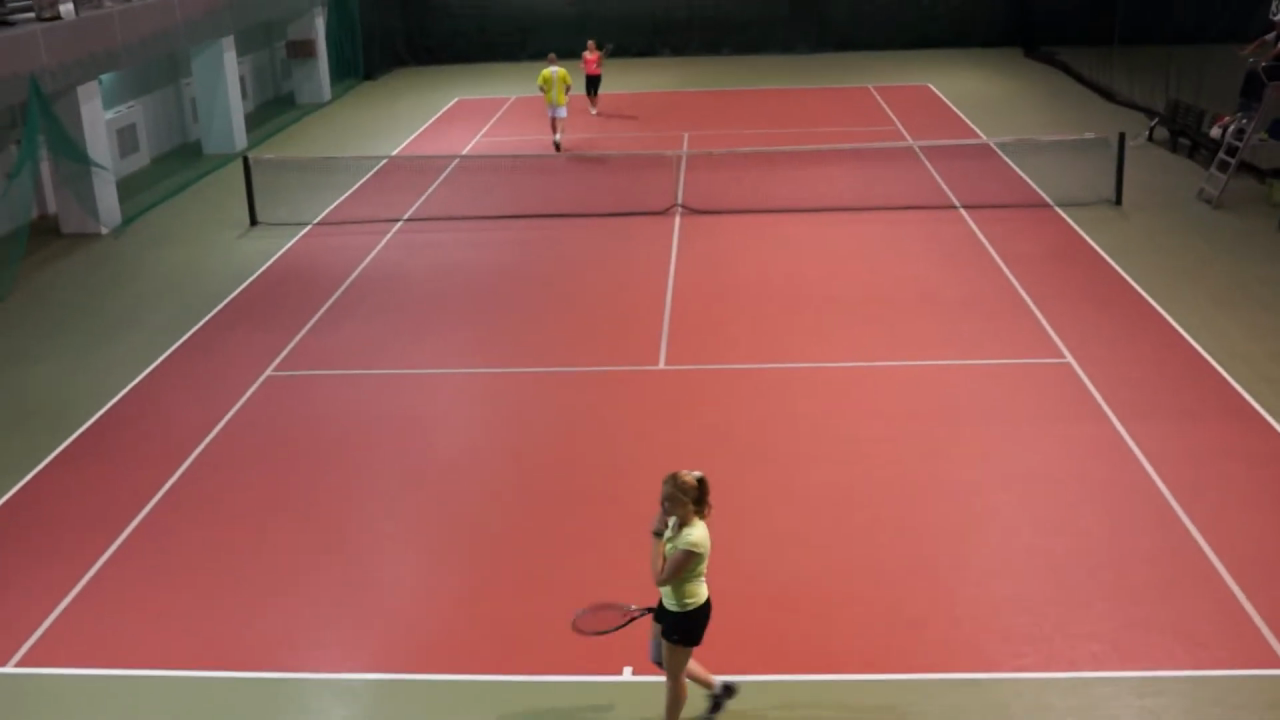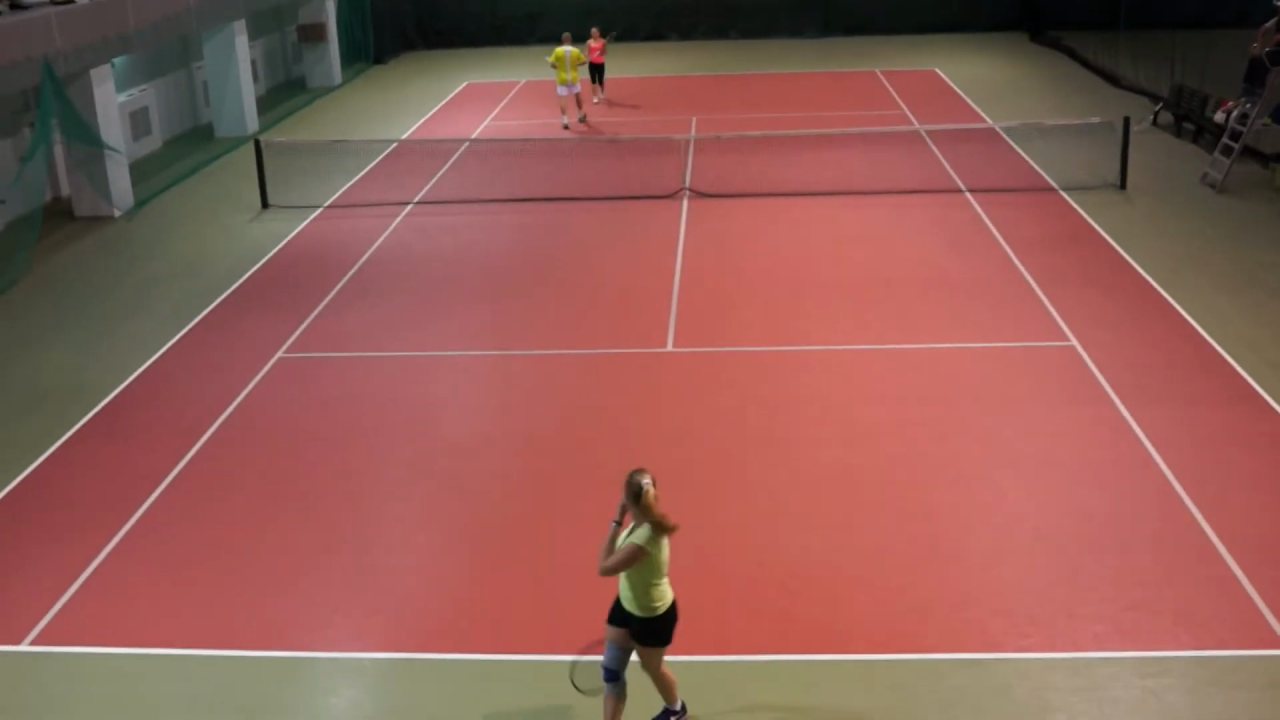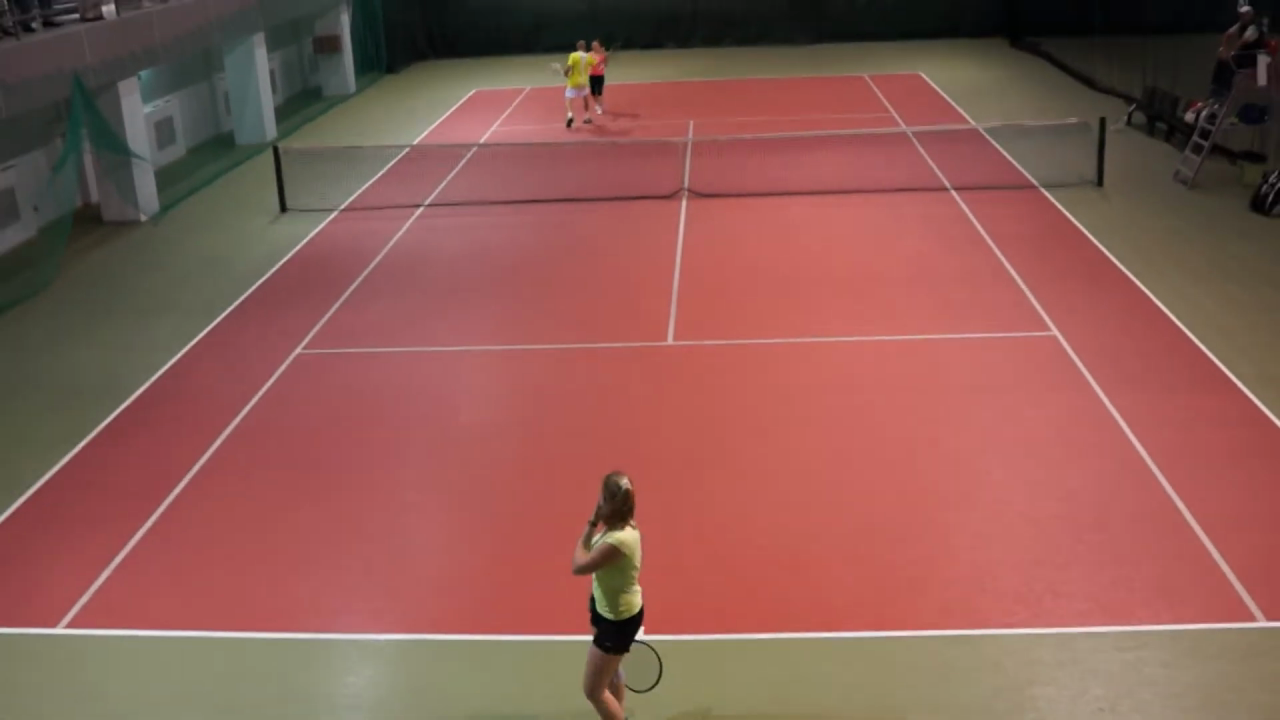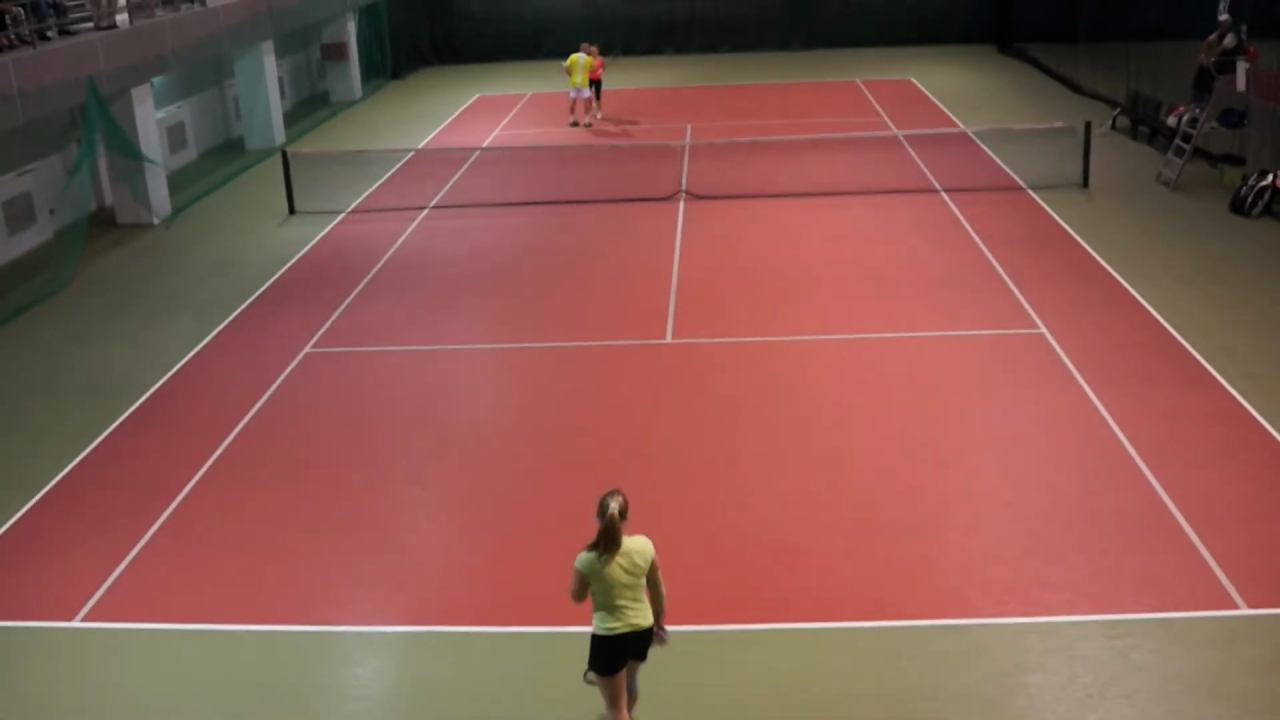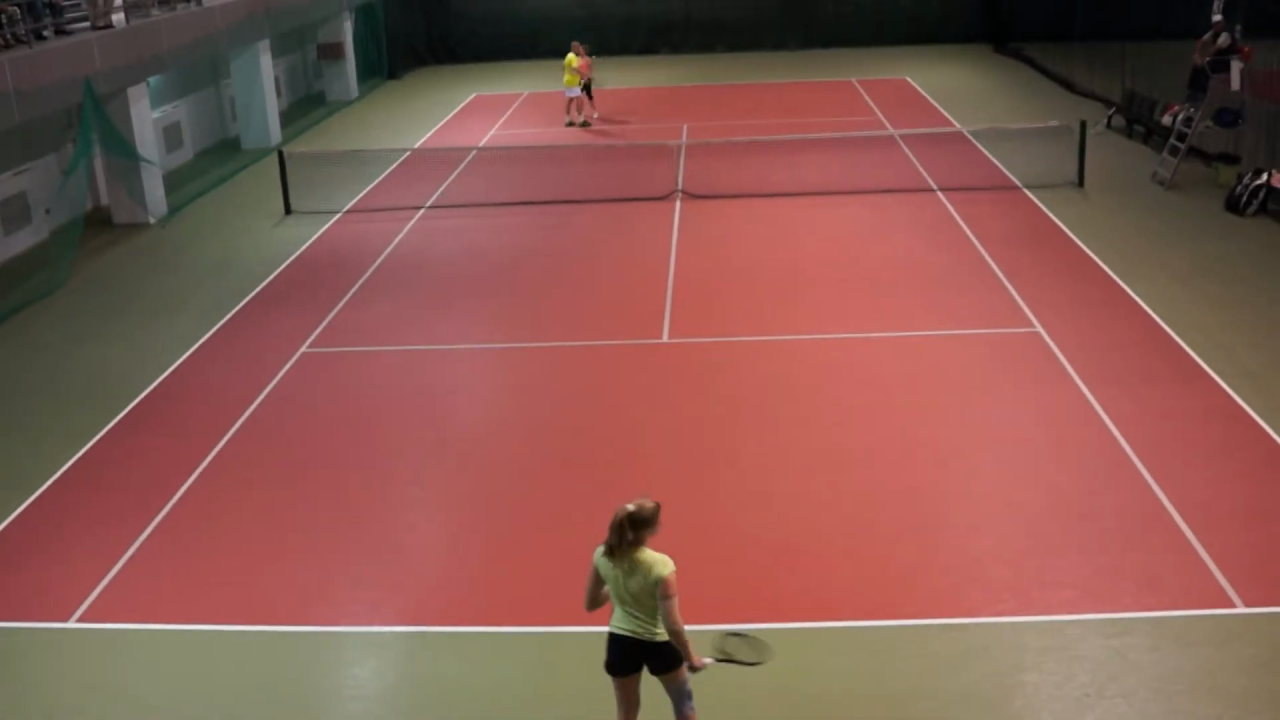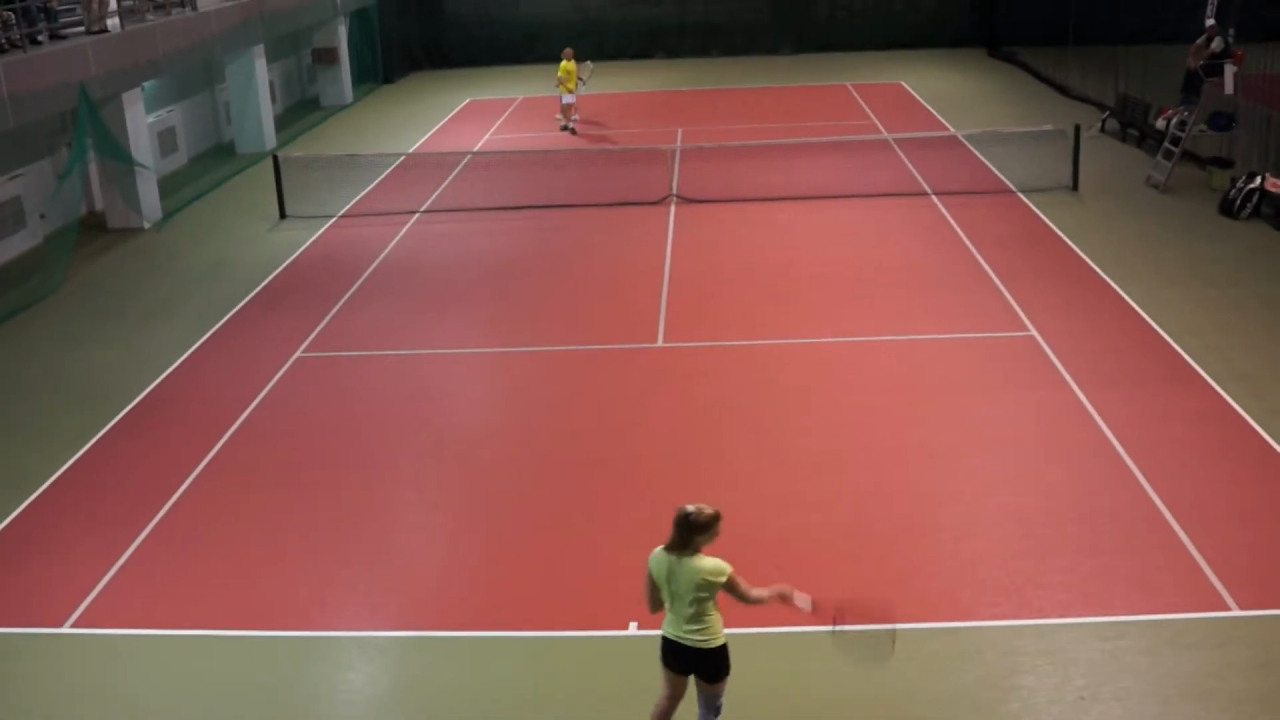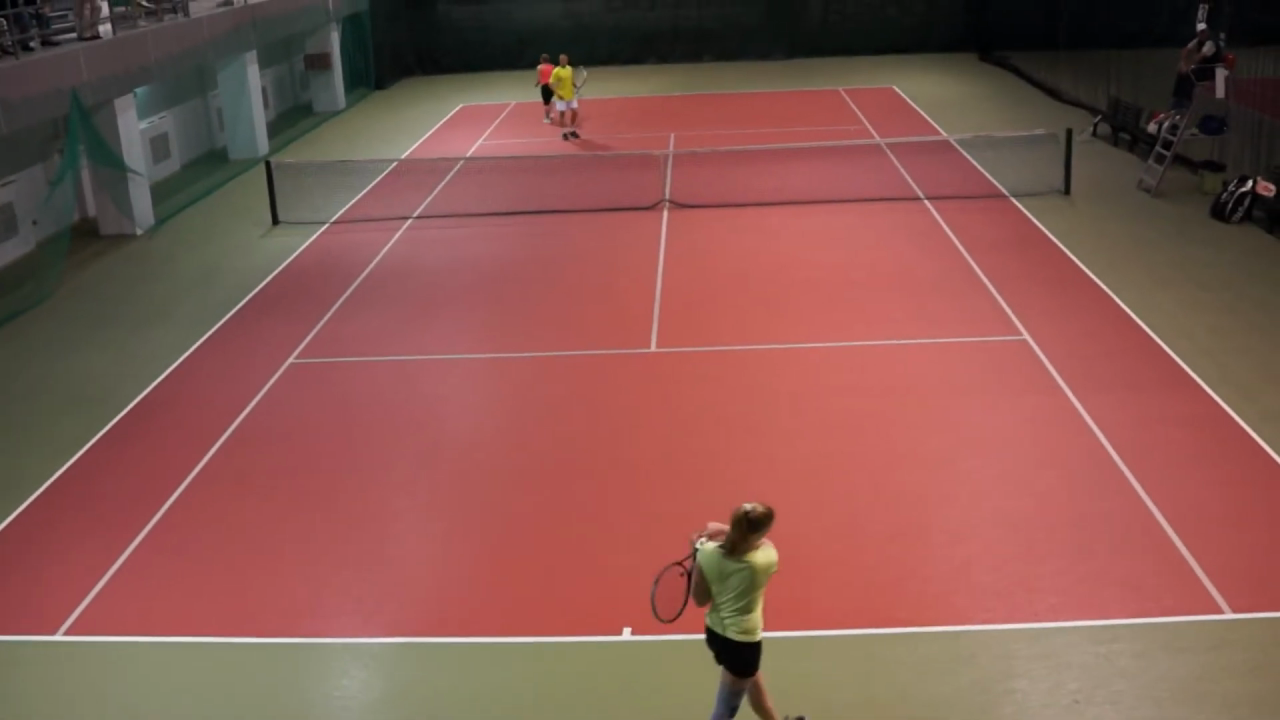
dt=0.4s
person 1, frame 1
left shoulder: (692, 538)
right shoulder: (677, 521)
left elbow: (661, 577)
left wrist: (657, 536)
left hip: (688, 611)
right hip: (672, 603)
left knee: (673, 674)
right knee: (660, 660)
right ankle: (718, 688)
person 1, frame 2
left shoulder: (645, 537)
right shoulder: (646, 523)
left elbow: (604, 568)
left wrist: (617, 523)
left hip: (654, 615)
right hip: (626, 605)
left knee: (652, 670)
right knee: (611, 672)
person 1, frame 3
left shoulder: (618, 539)
right shoulder: (624, 526)
left elbow: (578, 566)
left wrist: (592, 523)
left hip: (619, 618)
right hip: (613, 608)
left knee: (593, 689)
right knee: (610, 670)
person 1, frame 4
left shoulder: (587, 560)
right shoulder: (644, 545)
left elbow: (577, 597)
right elbow: (658, 593)
right wrist: (661, 626)
left hip: (607, 638)
right hip: (643, 630)
right knee: (628, 682)
person 1, frame 5
left shoulder: (603, 556)
right shoulder: (661, 565)
left elbow: (590, 604)
right elbow: (672, 624)
right wrist: (690, 656)
left hip: (620, 641)
right hip: (659, 644)
right knee: (683, 700)
person 1, frame 6
left shoulder: (657, 557)
right shoulder: (714, 568)
left elbow: (653, 606)
right elbow: (750, 597)
right wrist: (778, 591)
left hip: (671, 642)
right hip: (707, 649)
left knee: (670, 697)
person 1, frame 7
left shoulder: (707, 553)
right shoulder: (767, 560)
left elbow: (699, 600)
right elbow: (764, 544)
right wrist: (722, 530)
left hip: (714, 632)
right hip: (742, 642)
left knee: (754, 682)
